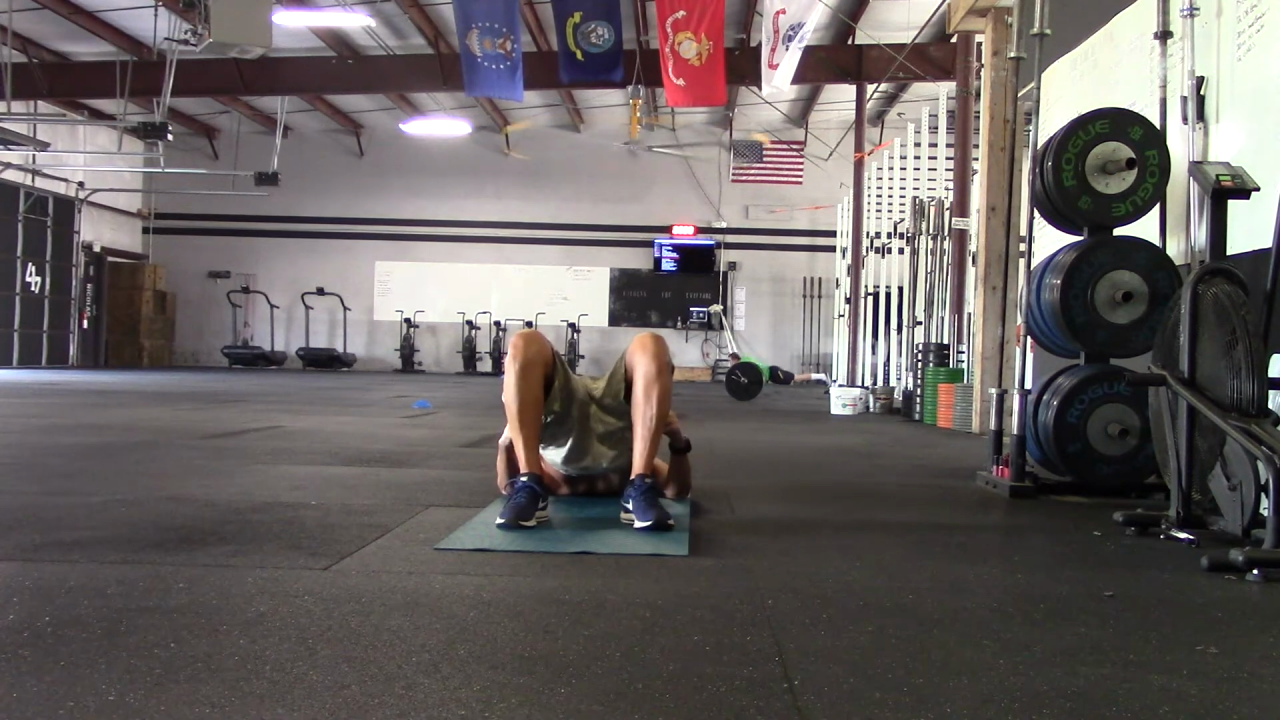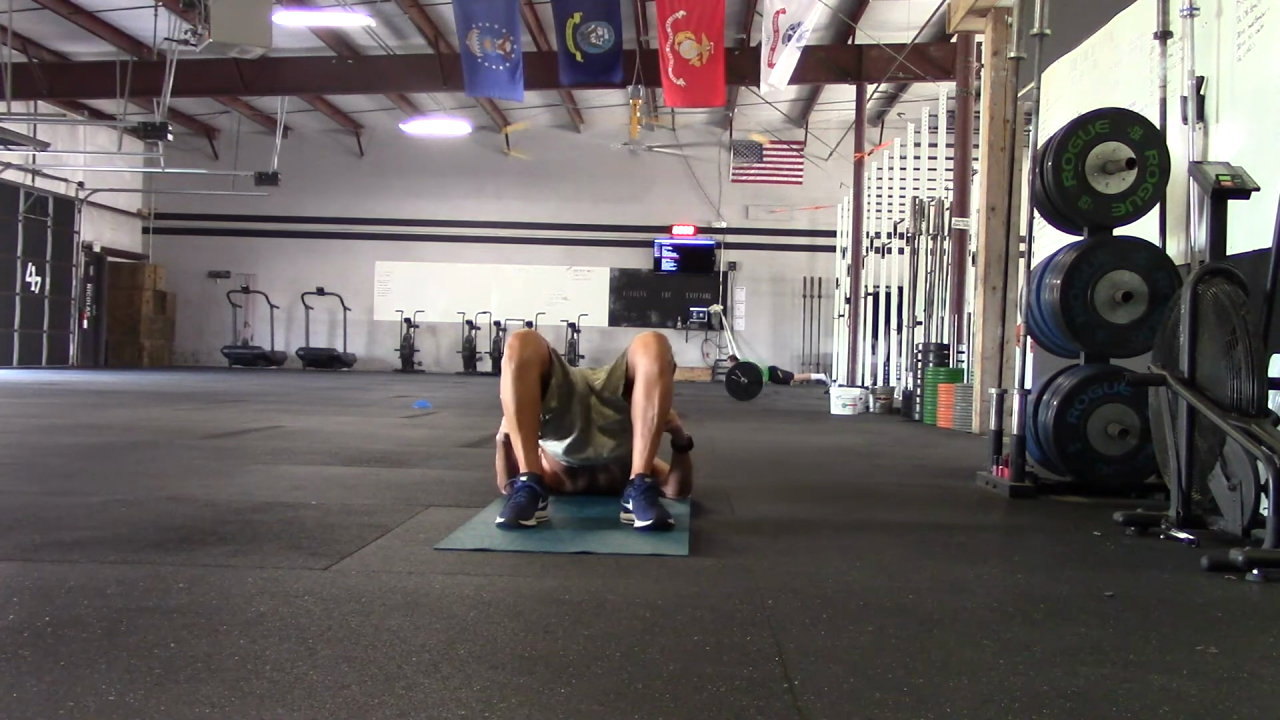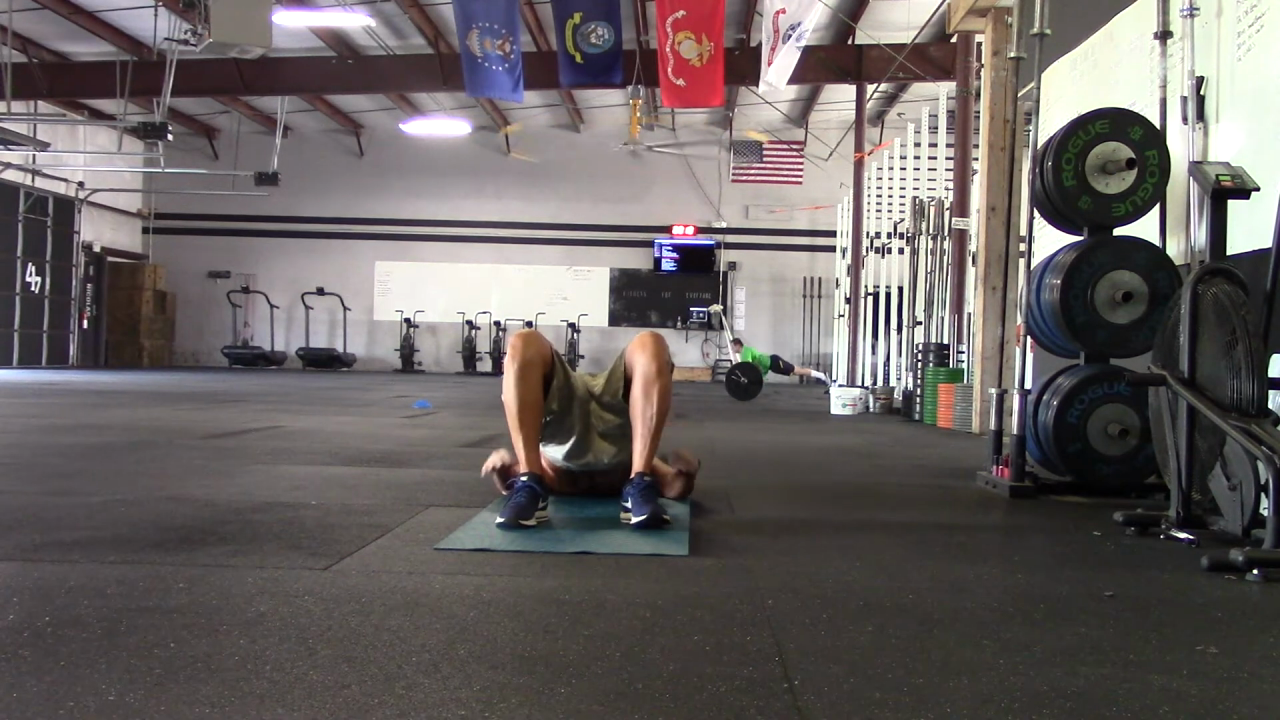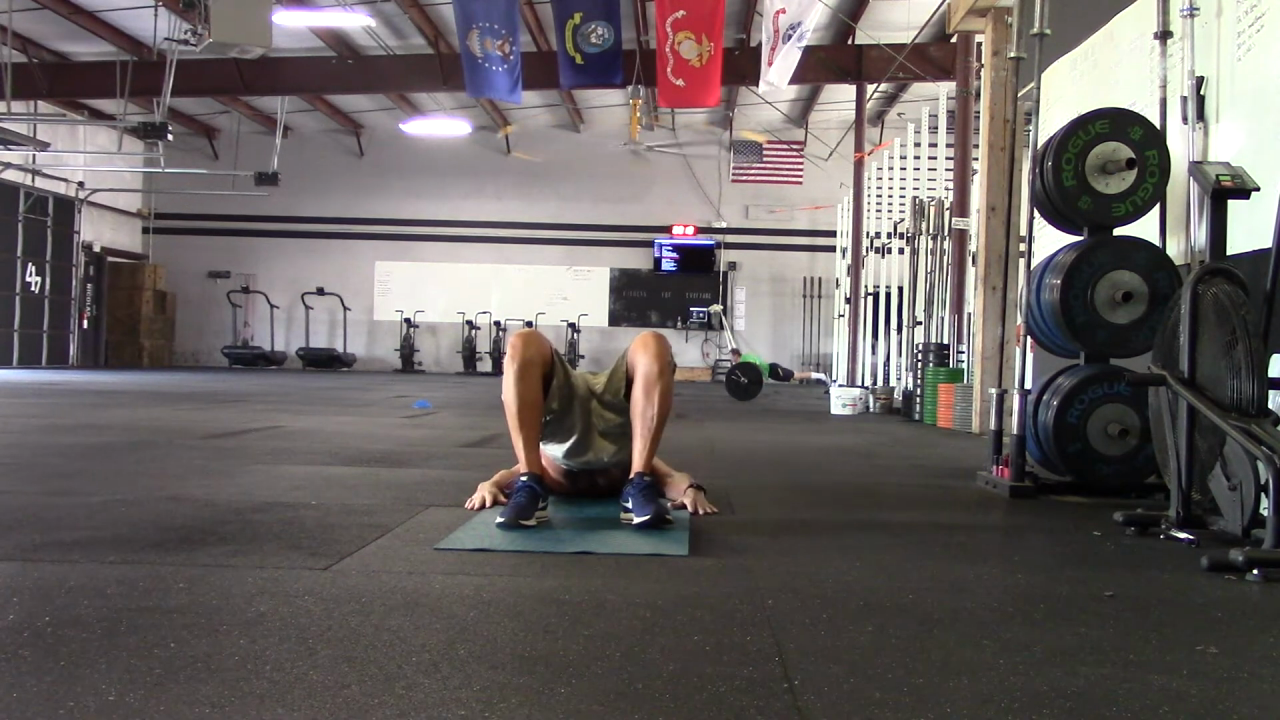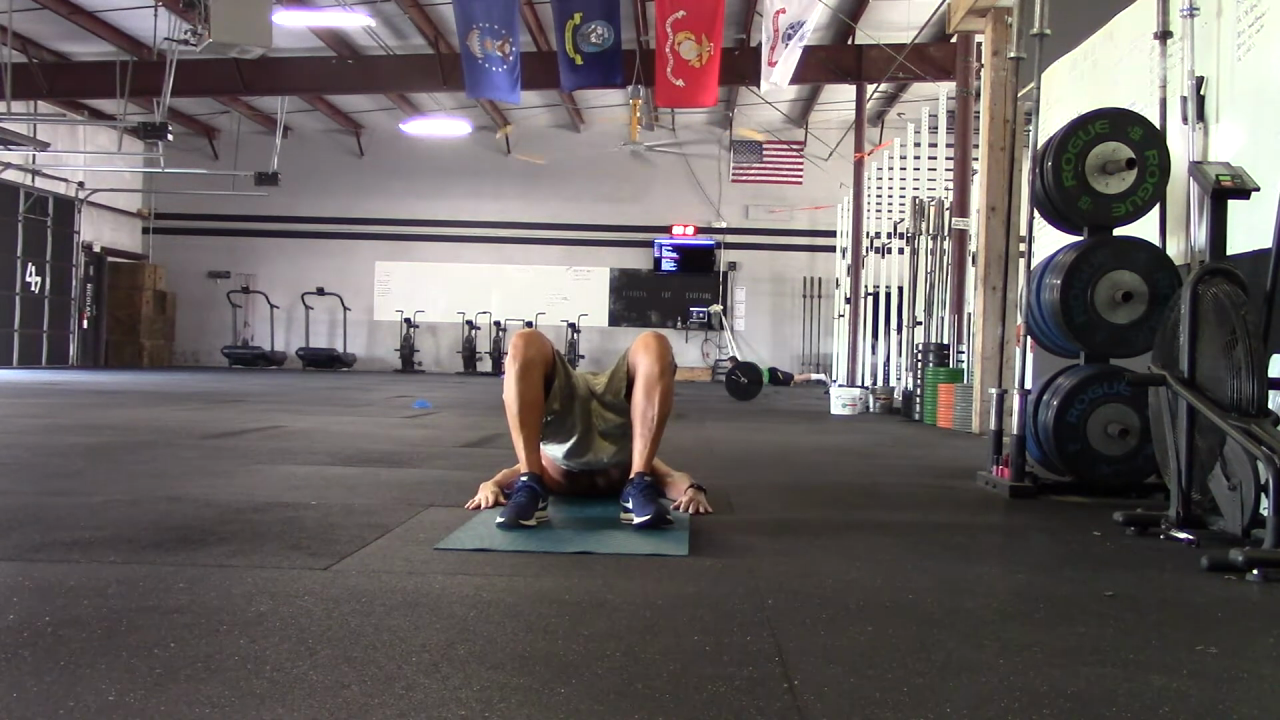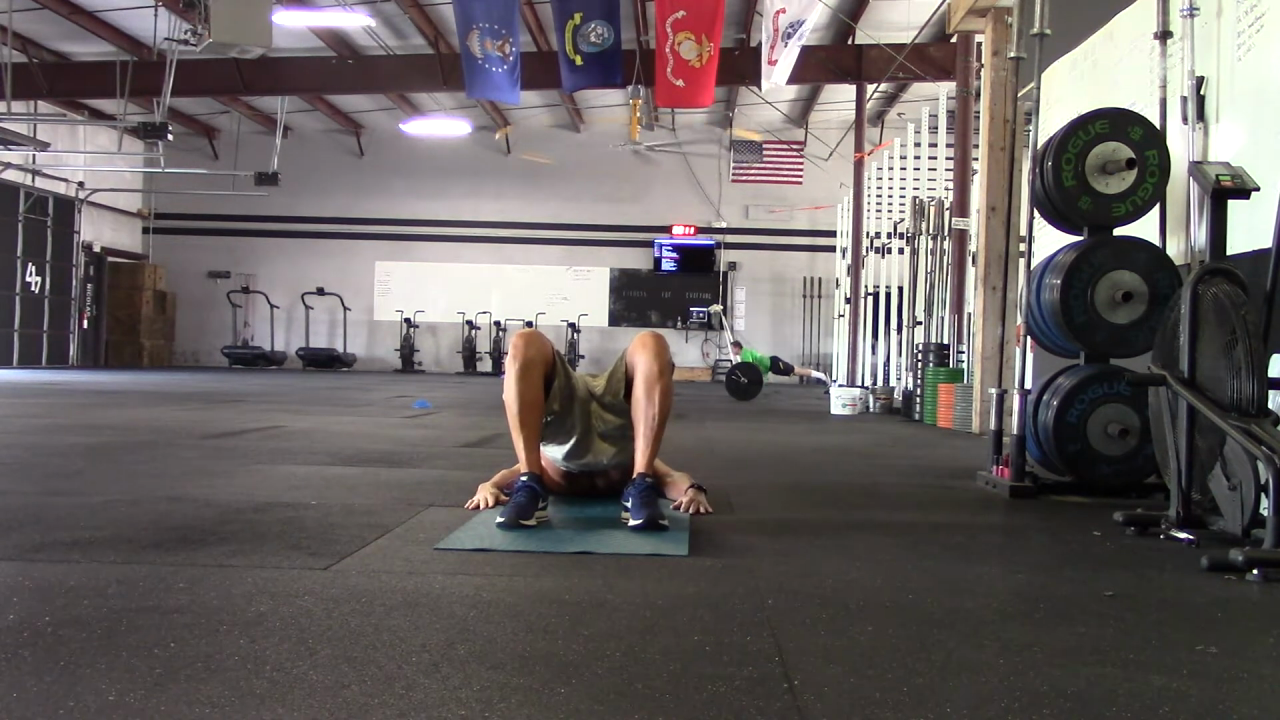
dt=0.3s
person 1, frame 1
left shoulder: (637, 454)
left elbow: (678, 491)
right elbow: (508, 487)
left wrist: (678, 441)
right wrist: (506, 441)
left ankle: (639, 487)
right ankle: (529, 487)
person 1, frame 2
left shoulder: (637, 459)
left elbow: (677, 490)
right elbow: (508, 486)
left wrist: (680, 439)
right wrist: (504, 436)
left ankle: (639, 488)
right ankle: (530, 487)
person 1, frame 3
left shoulder: (640, 457)
left elbow: (675, 486)
right elbow: (507, 482)
left wrist: (684, 468)
right wrist: (502, 466)
left ankle: (638, 486)
right ankle: (530, 488)
person 1, frame 4
left shoulder: (638, 454)
right shoulder: (547, 459)
left elbow: (670, 477)
right elbow: (515, 473)
left wrist: (691, 490)
right wrist: (490, 484)
right hip: (561, 460)
left knee: (652, 344)
right knee: (524, 343)
left ankle: (639, 486)
right ankle: (530, 488)
person 1, frame 5
left shoulder: (638, 456)
right shoulder: (547, 456)
left elbow: (670, 476)
right elbow: (515, 472)
left wrist: (692, 489)
right wrist: (491, 484)
left hip: (619, 465)
right hip: (561, 466)
left knee: (653, 344)
right knee: (525, 343)
left ankle: (638, 487)
right ankle: (529, 488)
person 1, frame 6
left shoulder: (639, 456)
left elbow: (669, 476)
right elbow: (518, 470)
left wrist: (692, 489)
right wrist: (490, 485)
left hip: (619, 466)
right hip: (562, 471)
left knee: (650, 344)
right knee: (525, 343)
left ankle: (640, 487)
right ankle: (530, 488)
